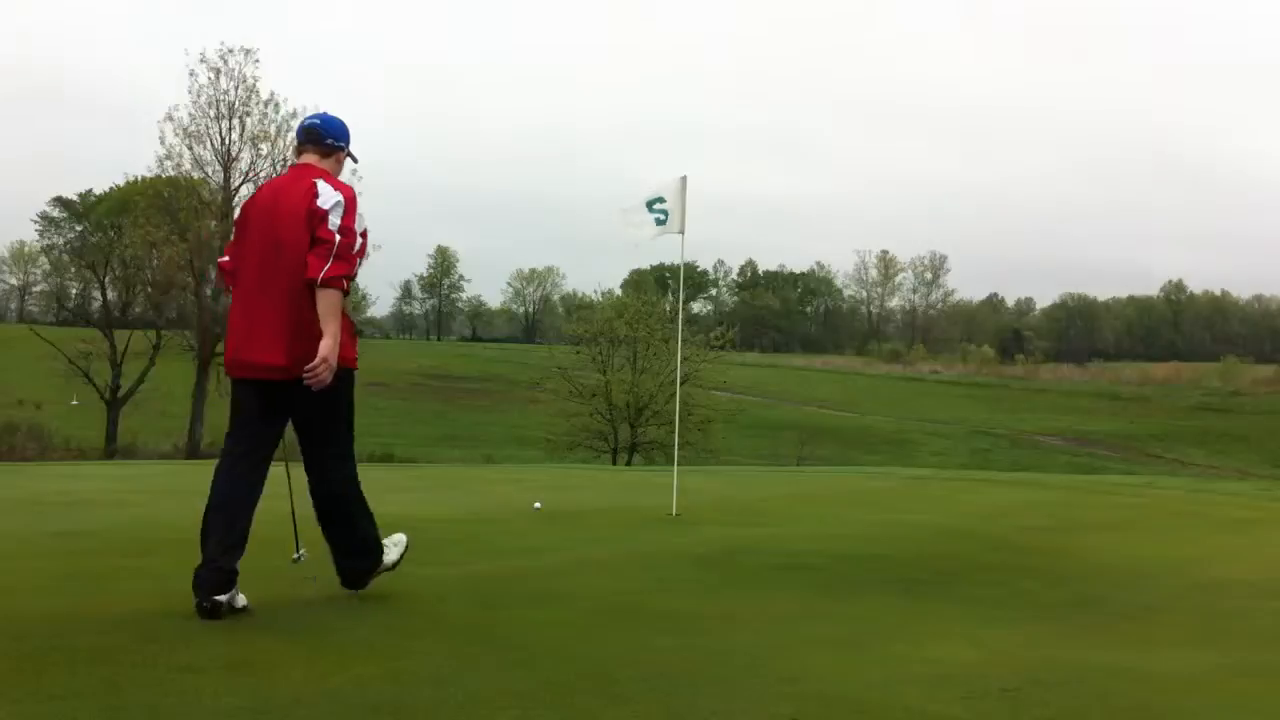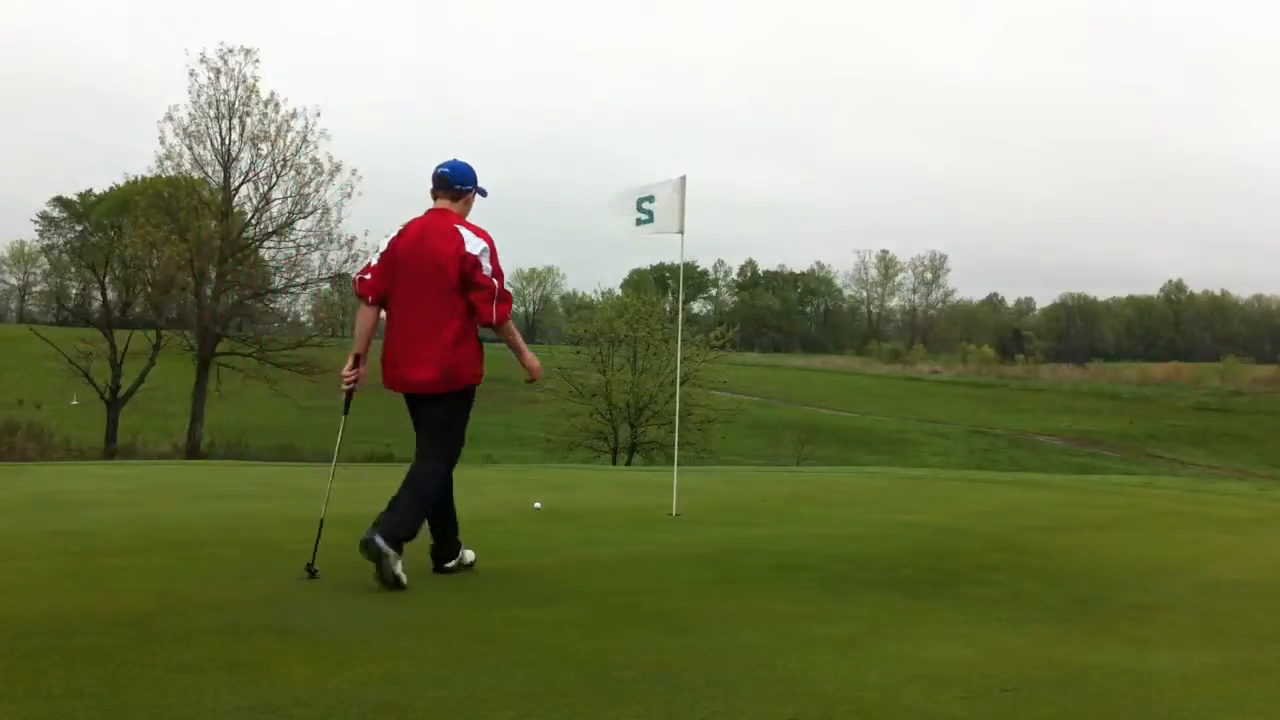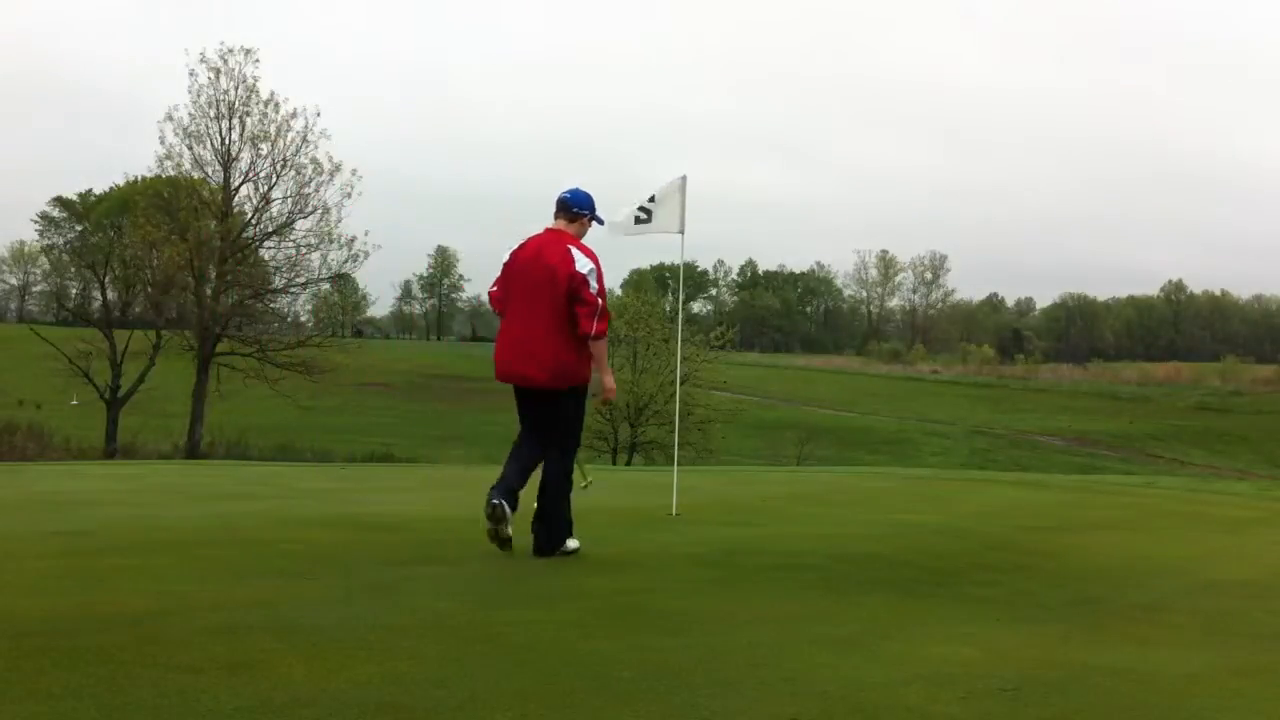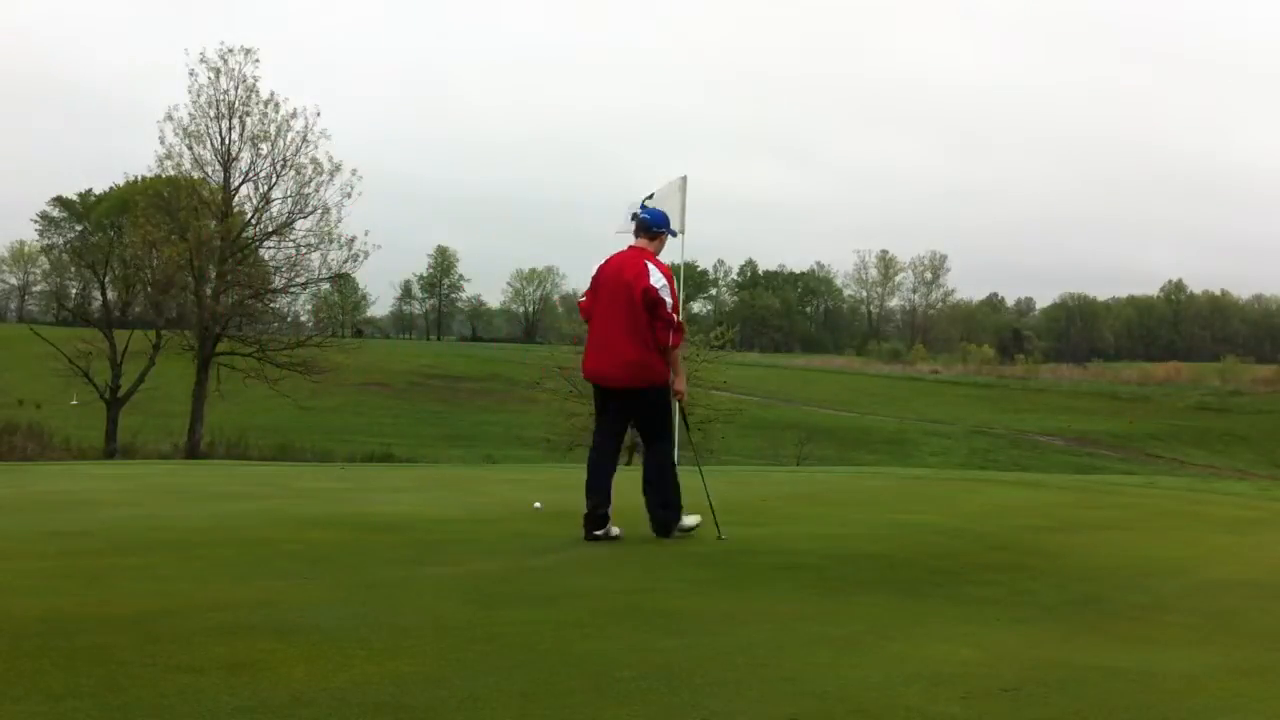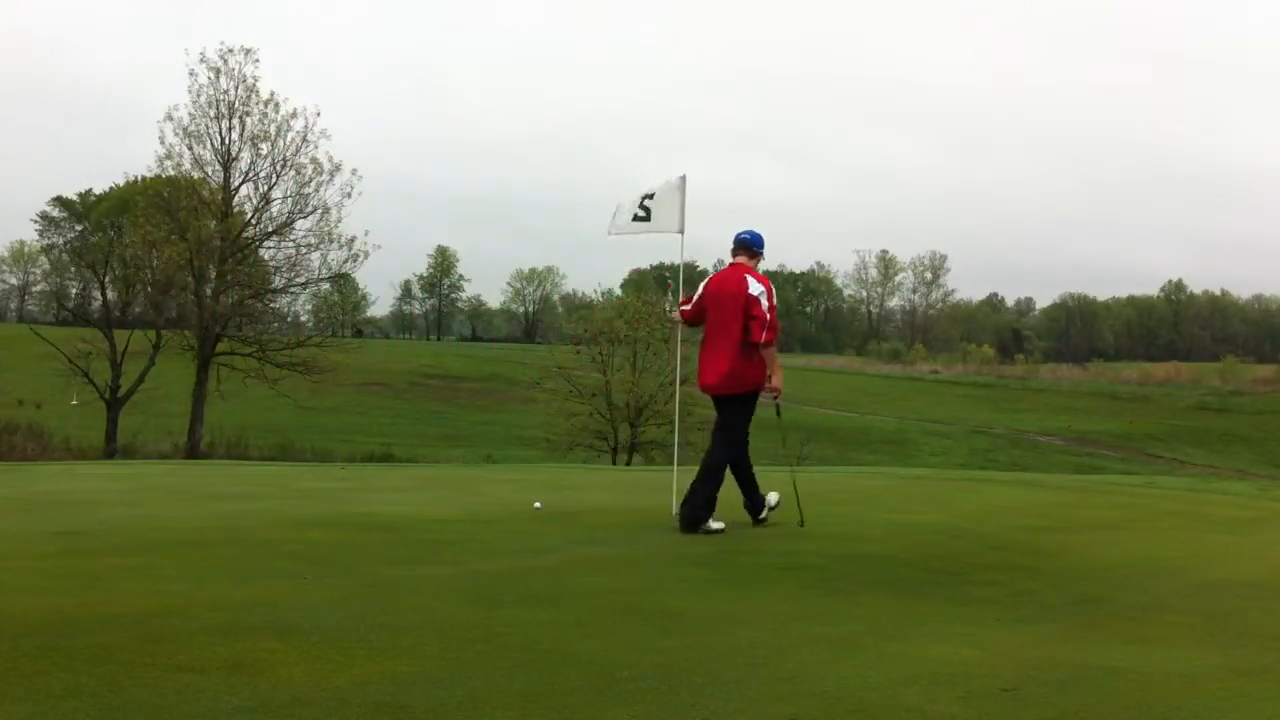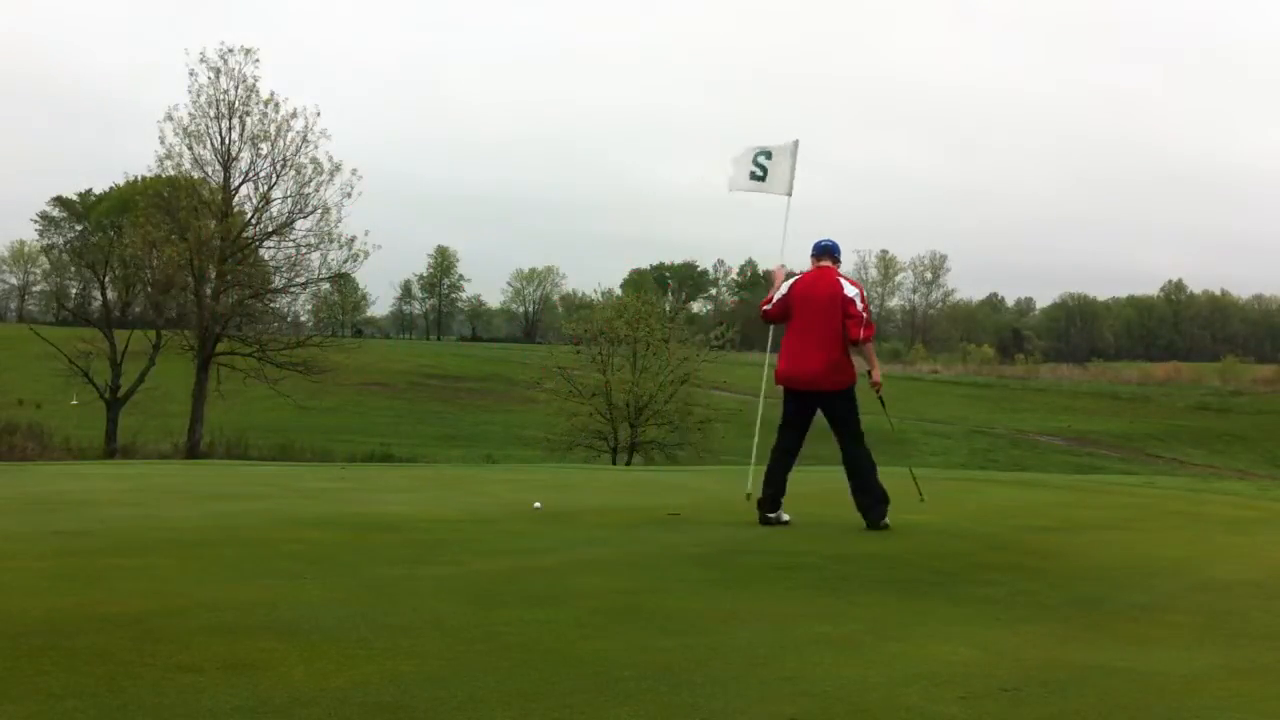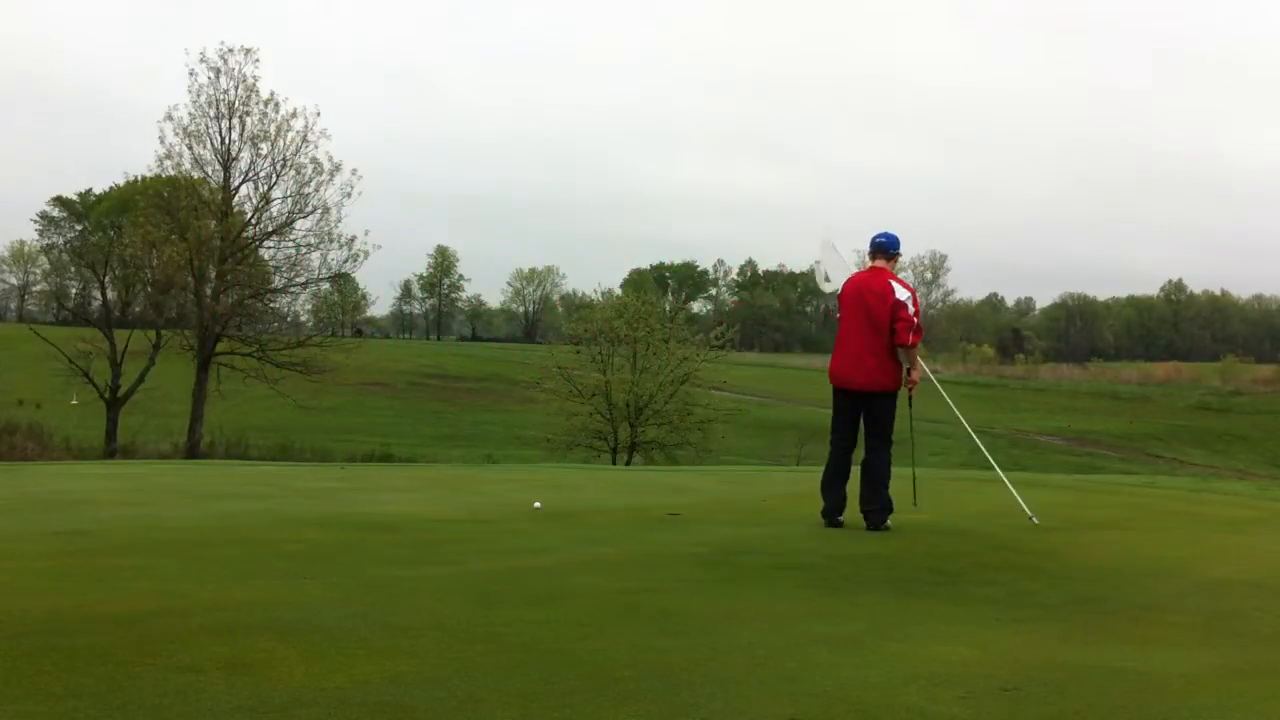
dt=0.7s
person 1, frame 1
left shoulder: (258, 197)
right shoulder: (334, 194)
left elbow: (234, 274)
right elbow: (330, 270)
right wrist: (331, 337)
left hip: (252, 351)
right hip: (312, 353)
left knee: (242, 459)
right knee: (331, 461)
left ankle: (215, 582)
right ankle: (360, 560)
person 1, frame 2
left shoulder: (401, 236)
right shoulder: (473, 239)
left elbow: (369, 297)
right elbow: (493, 309)
left wrist: (357, 356)
right wrist: (522, 353)
left hip: (408, 367)
right hip: (453, 369)
left knee: (434, 452)
right knee: (437, 458)
left ankle: (446, 550)
right ankle: (387, 535)
person 1, frame 3
left shoulder: (519, 251)
right shoulder: (582, 257)
left elbow: (499, 304)
right elbow: (593, 322)
right wrist: (606, 372)
left hip: (520, 364)
right hip: (563, 368)
left knee: (532, 436)
right knee: (561, 449)
left ankle: (503, 495)
right ankle: (550, 536)
person 1, frame 4
left shoulder: (606, 266)
right shoulder: (657, 273)
left elbow: (587, 312)
right elbow: (668, 331)
right wrist: (678, 375)
left hip: (603, 369)
right hip: (643, 372)
left knee: (604, 442)
right knee: (659, 442)
left ankle: (596, 522)
right ankle: (667, 519)
person 1, frame 5
left shoulder: (711, 282)
right shoulder: (758, 285)
left elbow: (687, 315)
right elbow: (764, 335)
left wrist: (677, 314)
right wrist: (774, 372)
left hip: (714, 375)
right hip: (743, 376)
left knee: (732, 437)
right knee: (726, 443)
left ankle: (756, 505)
right ankle: (694, 514)
person 1, frame 6
left shoulder: (794, 284)
right shoulder: (848, 287)
left elbow: (767, 313)
right elbow: (860, 333)
left wrist: (777, 284)
right wrist: (874, 368)
left hip: (797, 377)
right hip: (835, 377)
left knee: (787, 440)
right knee: (852, 443)
left ankle: (769, 506)
right ankle: (874, 512)
person 1, frame 7
left shoulder: (849, 284)
right shoulder: (900, 290)
right elbow: (907, 337)
right wrist: (913, 368)
left hip: (844, 376)
right hip: (881, 379)
left knee: (841, 444)
right knee: (877, 447)
left ankle: (832, 511)
right ankle: (875, 515)
